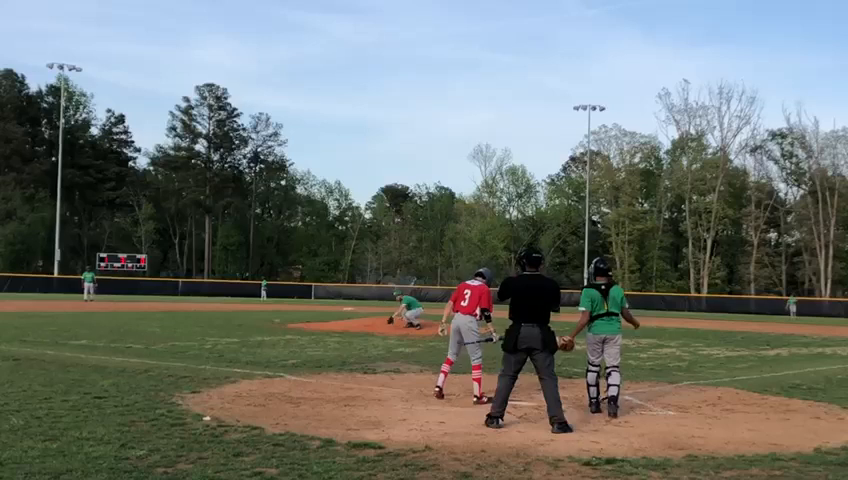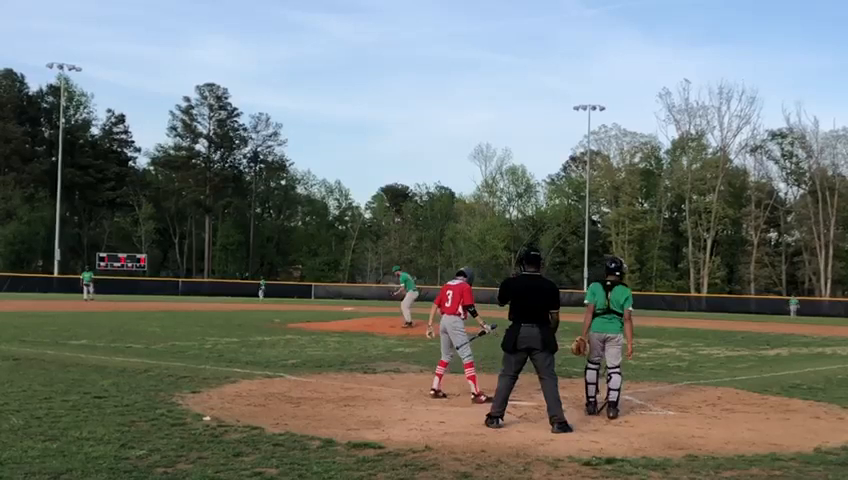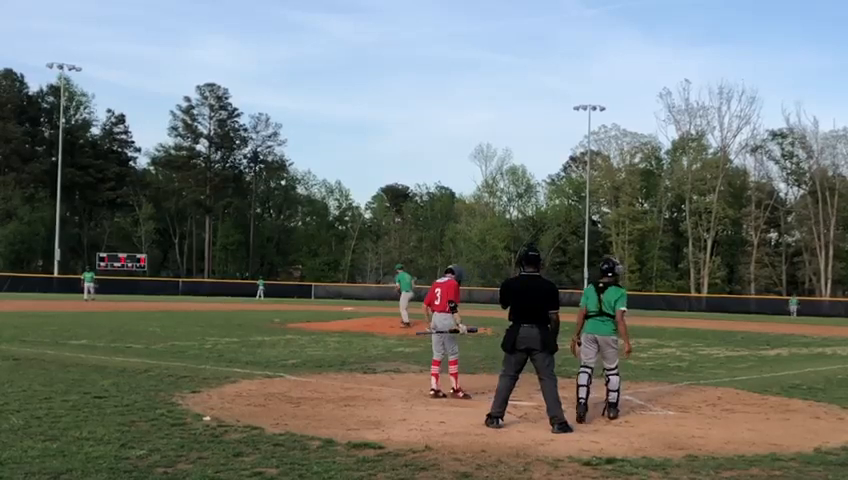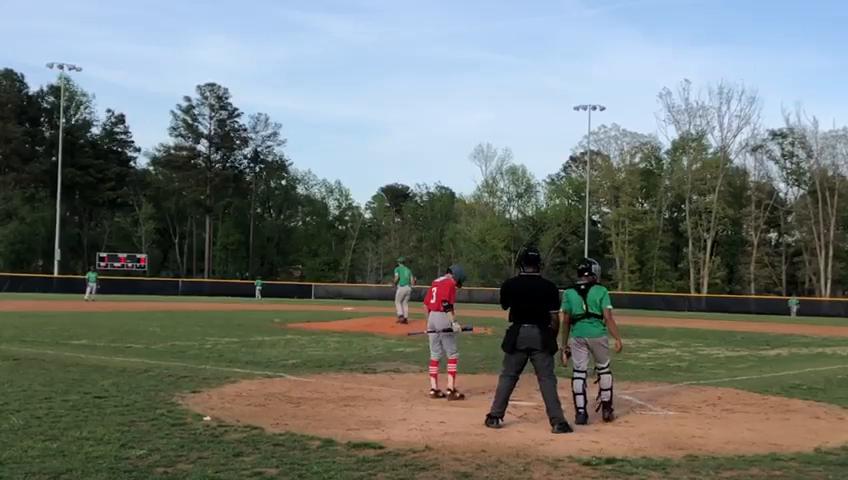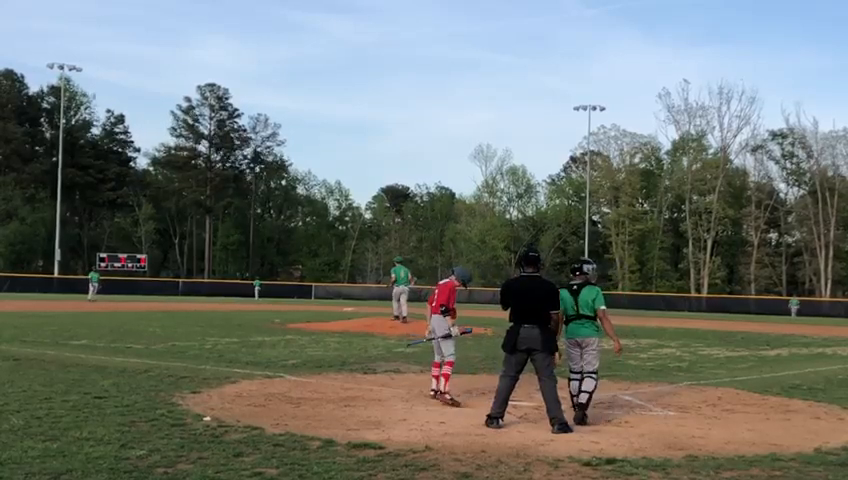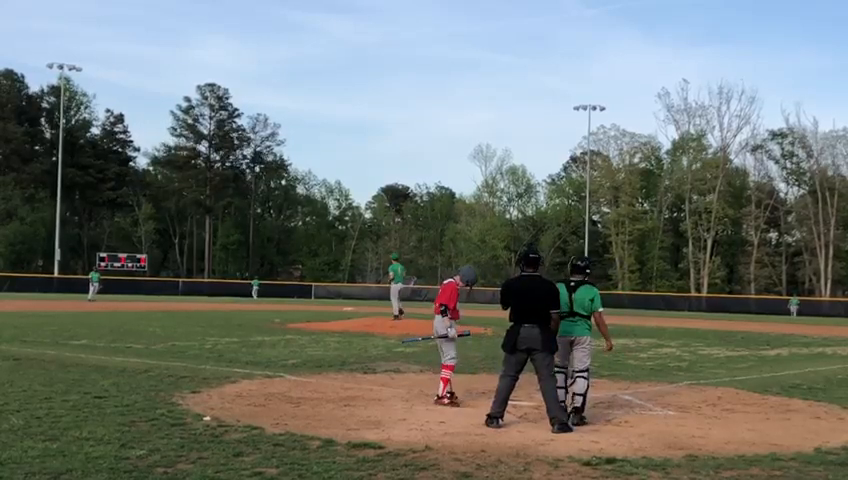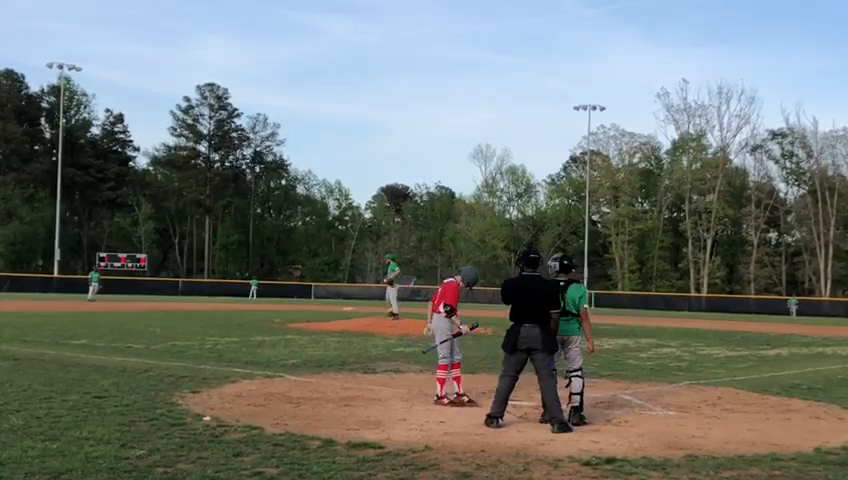
dt=0.4s
person 1, frame 1
left shoulder: (512, 282)
right shoulder: (550, 285)
left elbow: (500, 297)
right elbow: (556, 307)
left hip: (517, 333)
right hip: (541, 334)
left knee: (507, 375)
right knee: (548, 378)
left ankle: (495, 417)
right ankle: (557, 422)
person 1, frame 2
left shoulder: (511, 283)
right shoulder: (550, 286)
left elbow: (501, 302)
right elbow: (555, 317)
right wrist: (549, 334)
left hip: (517, 333)
right hip: (541, 335)
left knee: (507, 376)
right knee: (548, 378)
left ankle: (495, 417)
right ankle: (557, 422)
person 1, frame 3
left shoulder: (510, 284)
right shoulder: (549, 287)
left elbow: (503, 305)
right elbow: (554, 318)
right wrist: (553, 339)
left hip: (517, 334)
right hip: (540, 335)
left knee: (507, 376)
right knee: (548, 379)
left ankle: (495, 417)
right ankle: (558, 422)
person 1, frame 4
left shoulder: (510, 284)
right shoulder: (549, 287)
left elbow: (504, 306)
right elbow: (554, 318)
right wrist: (552, 339)
left hip: (517, 334)
right hip: (541, 335)
left knee: (508, 376)
right knee: (547, 379)
left ankle: (495, 417)
right ankle: (557, 422)
person 1, frame 5
left shoulder: (510, 284)
right shoulder: (549, 287)
left elbow: (504, 307)
right elbow: (555, 318)
right wrist: (552, 340)
left hip: (518, 334)
right hip: (541, 335)
left knee: (508, 376)
right knee: (547, 379)
left ankle: (495, 417)
right ankle: (558, 422)
person 1, frame 6
left shoulder: (510, 284)
right shoulder: (549, 287)
left elbow: (504, 306)
right elbow: (554, 318)
right wrist: (551, 338)
left hip: (517, 334)
right hip: (541, 335)
left knee: (508, 376)
right knee: (547, 379)
left ankle: (494, 417)
right ankle: (558, 421)
person 1, frame 7
left shoulder: (510, 284)
right shoulder: (549, 286)
right elbow: (554, 317)
right wrist: (551, 338)
left hip: (518, 334)
right hip: (541, 335)
left knee: (508, 376)
right knee: (547, 378)
left ankle: (494, 417)
right ankle: (557, 421)
person 2, frame 1
left shoulder: (588, 291)
right shoulder: (618, 290)
left elbow: (585, 318)
right elbow: (625, 314)
left wrist: (572, 336)
right wrist: (635, 323)
left hip: (595, 333)
right hip: (614, 332)
left knee: (593, 367)
right knee: (613, 367)
left ankle: (594, 403)
right ankle: (612, 402)
person 2, frame 2
left shoulder: (594, 286)
right shoulder: (625, 291)
left elbow: (589, 312)
right elbow: (627, 318)
left wrist: (584, 334)
right wrist: (630, 342)
left hip: (596, 330)
right hip: (615, 332)
left knee: (592, 364)
right knee: (614, 368)
left ankle: (591, 403)
right ankle: (612, 407)
person 2, frame 3
left shoulder: (589, 288)
right shoulder: (619, 291)
left elbow: (581, 314)
right elbow: (619, 319)
left wrist: (576, 335)
right wrist: (626, 341)
left hip: (589, 332)
right hip: (608, 334)
left knee: (585, 367)
right knee: (611, 370)
left ankle: (582, 403)
right ankle: (612, 407)
person 2, frame 4
left shoulder: (569, 292)
right shoulder: (601, 290)
left elbow: (565, 321)
right elbow: (608, 318)
left wrist: (565, 344)
right wrist: (617, 339)
left hip: (578, 335)
right hip: (597, 334)
left knee: (579, 372)
right knee: (604, 369)
left ankle: (581, 412)
right ankle: (606, 408)
person 2, frame 5
left shoulder: (563, 292)
right shoulder: (594, 290)
right elbow: (603, 317)
right wrist: (615, 339)
left hip: (571, 335)
right hip: (589, 335)
left knee: (575, 373)
right knee: (590, 373)
left ankle: (579, 411)
right ankle: (580, 409)
person 2, frame 6
left shoulder: (558, 287)
right shoulder: (591, 290)
right elbow: (598, 319)
right wrist: (607, 339)
left hip: (562, 332)
right hip: (582, 334)
left knee: (560, 368)
right knee: (581, 372)
left ankle: (560, 408)
right ankle: (576, 413)
person 2, frame 7
right shoulder: (579, 288)
right elbow: (584, 317)
right wrist: (590, 340)
right hip: (572, 334)
right knee: (575, 372)
left ankle: (548, 411)
right ankle: (576, 413)
person 3, frame 1
left shoulder: (462, 285)
right shoulder: (485, 289)
left elbow: (450, 303)
right elbow: (485, 313)
left wrist: (443, 322)
right wrist: (492, 331)
left hip: (456, 319)
right hip: (469, 322)
left knee: (452, 355)
right knee: (476, 359)
left ankle: (439, 386)
right ankle: (478, 396)
person 3, frame 2
left shoulder: (446, 286)
right shoulder: (465, 287)
left elbow: (435, 306)
right elbow: (470, 308)
left wrist: (429, 325)
right wrist: (483, 324)
left hip: (444, 321)
right hip: (455, 322)
left knee: (445, 356)
right knee: (467, 357)
left ankle: (435, 389)
right ankle: (476, 394)
person 3, frame 3
left shoulder: (435, 284)
right shoulder: (453, 283)
left elbow: (425, 305)
right elbow: (452, 305)
left wrist: (429, 321)
right wrist: (459, 323)
left hip: (435, 318)
right hip: (446, 319)
left knee: (437, 355)
right knee: (453, 354)
left ankle: (434, 389)
right ankle: (455, 389)
person 3, frame 4
left shoulder: (435, 283)
right shoulder: (449, 283)
left elbow: (426, 305)
right elbow: (446, 304)
right wrist: (453, 322)
left hip: (432, 318)
right hip: (443, 319)
left knee: (435, 355)
right knee: (452, 354)
left ankle: (434, 389)
right ankle: (451, 390)
person 3, frame 5
left shoulder: (440, 284)
right shoulder: (450, 286)
left elbow: (429, 305)
right elbow: (444, 308)
left wrist: (428, 325)
right wrist: (452, 326)
left hip: (434, 321)
right hip: (443, 322)
left knee: (438, 357)
right knee: (450, 357)
left ankle: (434, 390)
right ankle: (443, 392)
person 3, frame 6
left shoulder: (447, 284)
right shoulder: (452, 286)
left elbow: (437, 305)
right elbow: (443, 307)
right wrist: (450, 328)
left hip: (439, 322)
right hip: (445, 324)
left knee: (445, 359)
right knee: (451, 360)
left ankle: (448, 391)
right ankle: (441, 396)
person 3, frame 7
left shoulder: (447, 283)
right shoulder: (453, 286)
left elbow: (432, 303)
right elbow: (448, 309)
left wrist: (429, 322)
right wrist: (460, 325)
left hip: (438, 321)
right hip: (443, 322)
left knee: (456, 357)
right knee: (445, 359)
left ankle: (459, 394)
right ankle: (440, 396)
